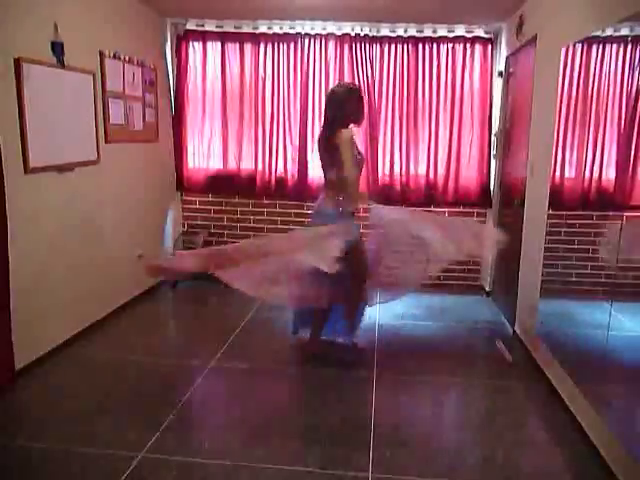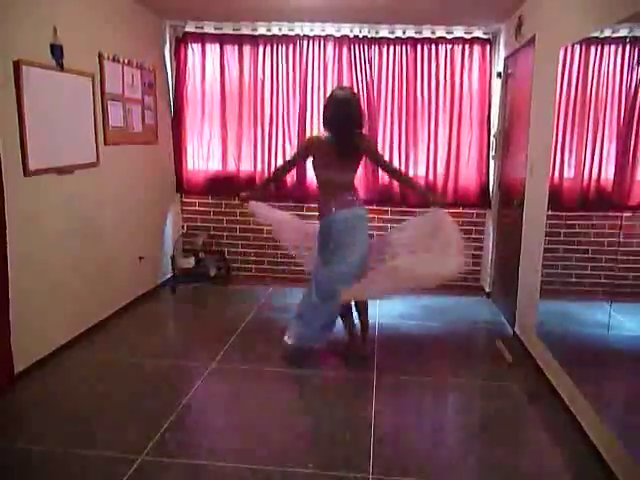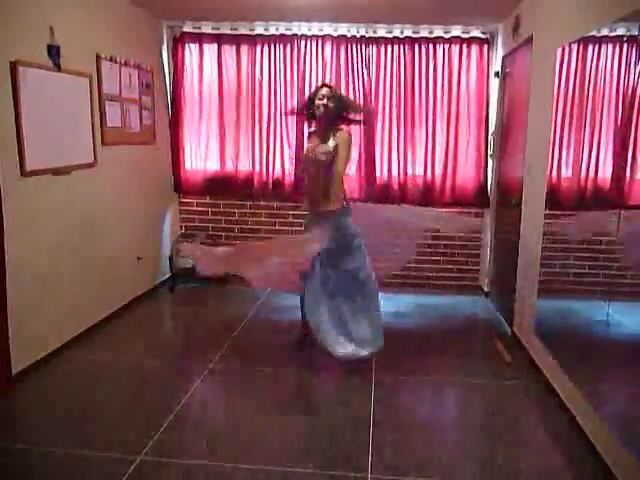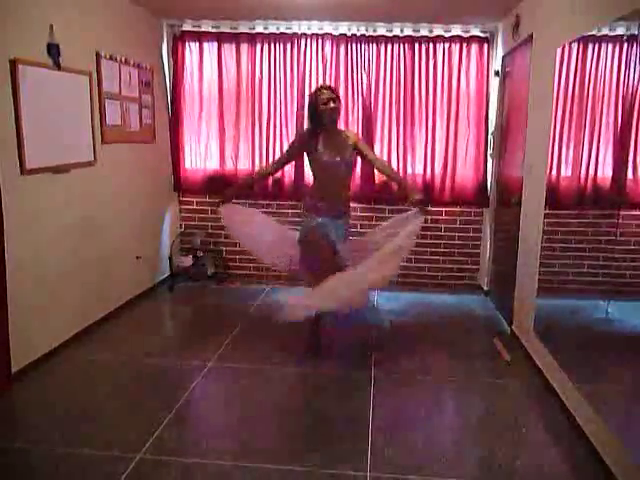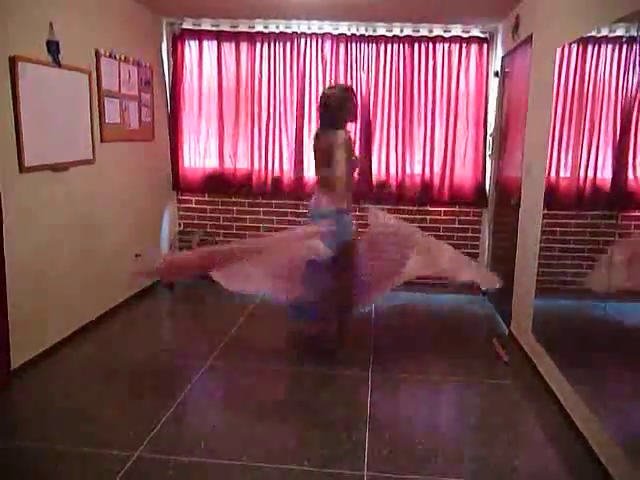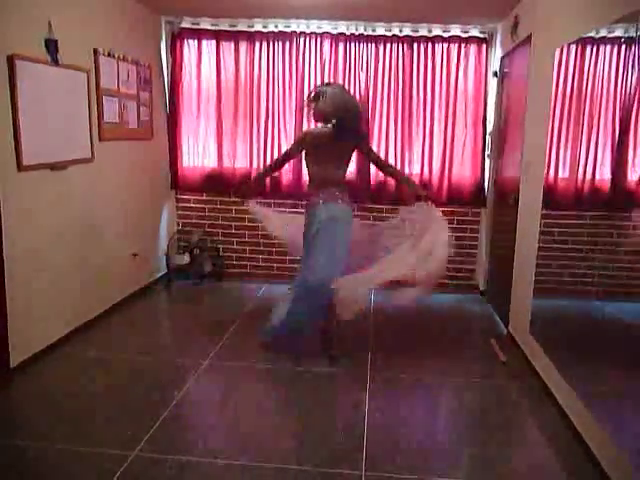
dt=0.3s
person 1, frame 1
left shoulder: (325, 136)
right shoulder: (344, 135)
right elbow: (349, 171)
right wrist: (354, 199)
left hip: (324, 207)
right hip: (338, 210)
left knee: (329, 277)
right knee: (356, 278)
left ankle: (312, 336)
person 1, frame 2
left shoulder: (314, 142)
right shoulder: (361, 141)
left elbow: (282, 171)
right elbow: (391, 170)
left wrist: (252, 193)
right wrist: (423, 192)
left hip: (332, 216)
right hip: (355, 213)
left knee: (330, 280)
right knee: (352, 277)
right ankle: (362, 334)
person 1, frame 3
left shoulder: (343, 135)
right shoulder: (311, 138)
left elbow: (339, 169)
left wrist: (333, 203)
left hip: (337, 216)
right hip: (315, 214)
left knee: (339, 278)
right knee: (306, 274)
left ankle: (350, 336)
right ankle: (308, 328)
person 1, frame 4
left shoulder: (351, 138)
right shoulder: (308, 138)
left elbow: (378, 163)
right elbow: (277, 165)
left wrist: (409, 190)
right wrist: (237, 188)
left hip: (339, 217)
right hip: (316, 214)
left knee: (323, 276)
right knee: (323, 275)
left ankle: (314, 333)
right ankle: (314, 332)
person 1, frame 5
left shoulder: (324, 133)
right shoulder: (342, 135)
right elbow: (340, 171)
left wrist: (345, 196)
right wrist: (342, 202)
left hip: (322, 204)
right hip: (335, 209)
left knee: (324, 274)
right knee: (348, 277)
left ankle: (323, 325)
right ankle: (340, 336)
person 1, frame 6
left shoulder: (310, 136)
right shoulder: (351, 137)
left elbow: (278, 163)
right elbow: (382, 165)
left wrist: (253, 183)
right wrist: (413, 186)
left hip: (320, 207)
right hip: (341, 207)
left knee: (315, 274)
right knee: (327, 274)
right ankle: (327, 339)
